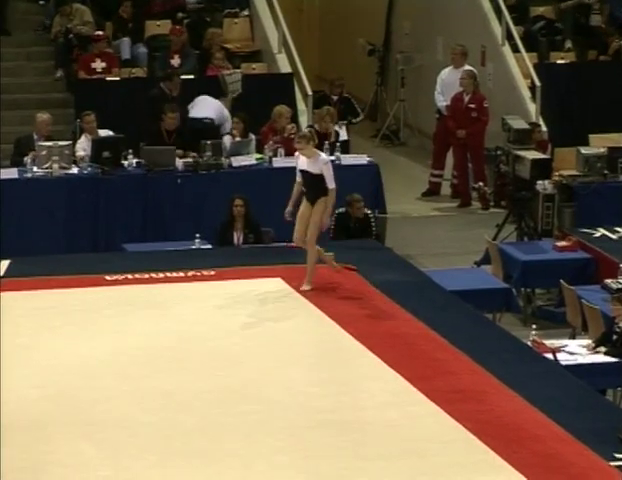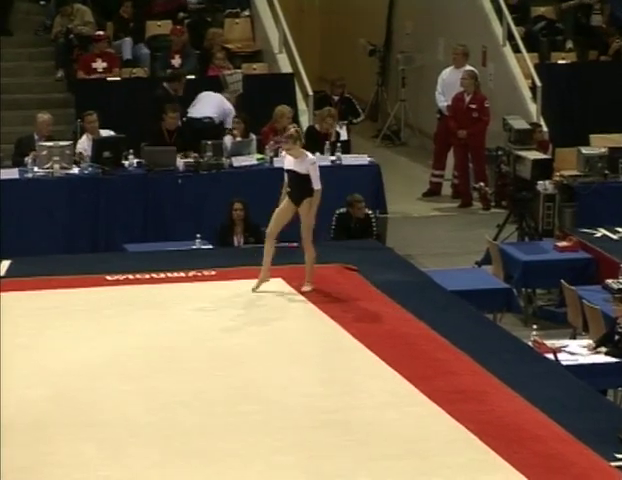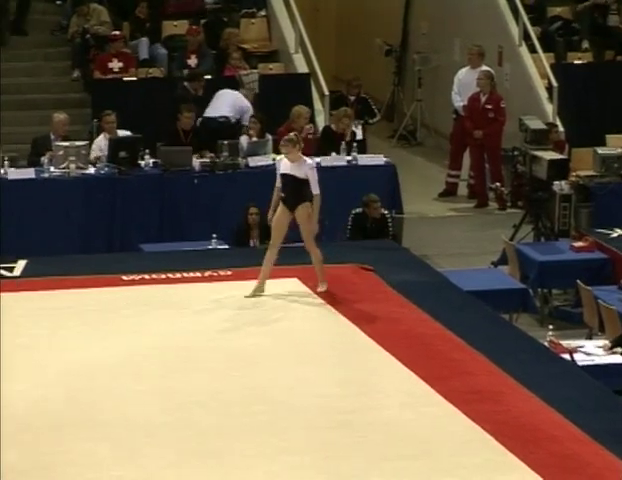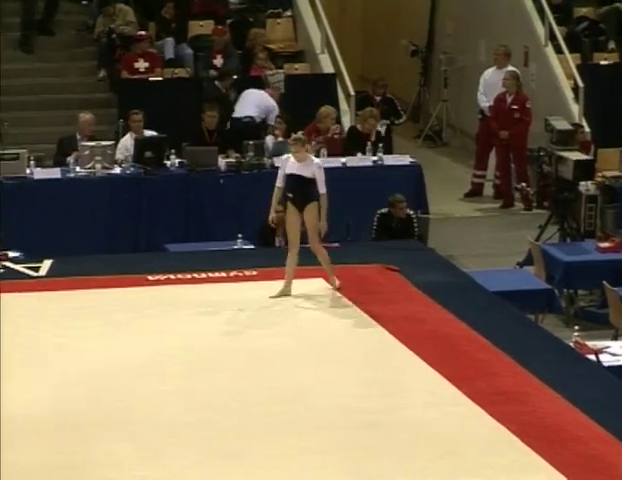
dt=0.2s
person 1, frame 1
left shoulder: (323, 160)
right shoulder: (299, 157)
left elbow: (332, 188)
left wrist: (327, 215)
right wrist: (291, 204)
left hip: (321, 200)
right hip: (307, 199)
left knee: (310, 239)
right knee: (298, 239)
left ankle: (308, 280)
right ankle: (326, 258)
person 1, frame 2
left shoulder: (310, 160)
right shoulder: (286, 157)
left elbow: (317, 189)
left wrist: (312, 215)
right wrist: (280, 202)
left hip: (306, 200)
right hip: (290, 198)
left knee: (306, 241)
right knee: (270, 233)
left ankle: (309, 281)
right ankle: (264, 274)
person 1, frame 3
left shoulder: (308, 165)
right shoulder: (280, 161)
left elbow: (316, 193)
left wrist: (314, 220)
right wrist: (272, 210)
left hip: (302, 205)
right hip: (284, 205)
left knee: (309, 244)
right knee: (273, 244)
left ankle: (322, 281)
right ankle: (260, 284)
person 1, frame 4
left shoulder: (315, 164)
right shoulder: (285, 160)
left elbow: (322, 192)
right elbow: (279, 186)
left wrist: (323, 219)
right wrist: (273, 210)
left hip: (309, 205)
right hip: (292, 205)
left knee: (315, 244)
right knee: (293, 246)
left ankle: (332, 276)
right ankle: (286, 286)
person 2, frame 1
left shoulder: (470, 72)
right shoulder: (444, 72)
right elbow: (438, 92)
right wrist: (444, 105)
right hip: (444, 114)
right knee: (438, 150)
left ankle: (457, 187)
right ankle: (434, 186)
person 2, frame 2
right shoulder: (446, 72)
right elbow: (439, 92)
right wrist: (445, 106)
right hip: (445, 114)
right knee: (439, 150)
left ankle: (458, 187)
right ankle: (435, 186)
person 2, frame 3
right shoulder: (461, 73)
right elbow: (455, 92)
right wrist: (461, 106)
right hip: (461, 115)
right knee: (455, 150)
left ankle: (474, 187)
right ankle: (451, 186)
person 2, frame 4
left shoulder: (513, 73)
right shoulder: (487, 73)
right elbow: (480, 93)
right wrist: (487, 106)
right hip: (487, 115)
right knee: (481, 151)
right ankle: (477, 186)
person 3, frame 1
left shoulder: (480, 99)
right shoulder: (456, 98)
left elbow: (484, 121)
right elbow: (450, 117)
left wrist: (467, 132)
right wrist: (455, 130)
left hip: (475, 139)
right hip: (458, 139)
left knee: (478, 167)
right knee: (460, 168)
left ankle: (484, 199)
right ankle: (465, 198)
person 3, frame 2
left shoulder: (481, 99)
right shoulder: (457, 98)
left elbow: (485, 121)
right elbow: (451, 118)
left wrist: (468, 132)
right wrist: (456, 131)
left hip: (476, 139)
right hip: (458, 139)
left knee: (479, 168)
right knee: (461, 168)
left ankle: (485, 199)
right ankle: (466, 198)
person 3, frame 3
left shoulder: (497, 99)
right shoulder: (473, 98)
left elbow: (501, 121)
right elbow: (467, 118)
left wrist: (484, 132)
right wrist: (472, 131)
left hip: (492, 140)
right hip: (474, 139)
left knee: (495, 168)
right knee: (477, 168)
left ankle: (501, 200)
right ankle: (482, 198)
person 3, frame 4
left shoulder: (523, 99)
right shoulder: (499, 98)
left elbow: (526, 122)
right elbow: (493, 118)
left wrist: (510, 133)
right wrist: (498, 131)
left hip: (517, 140)
right hip: (500, 139)
left knee: (521, 168)
right knee: (503, 169)
left ankle: (526, 200)
right ankle: (507, 199)
